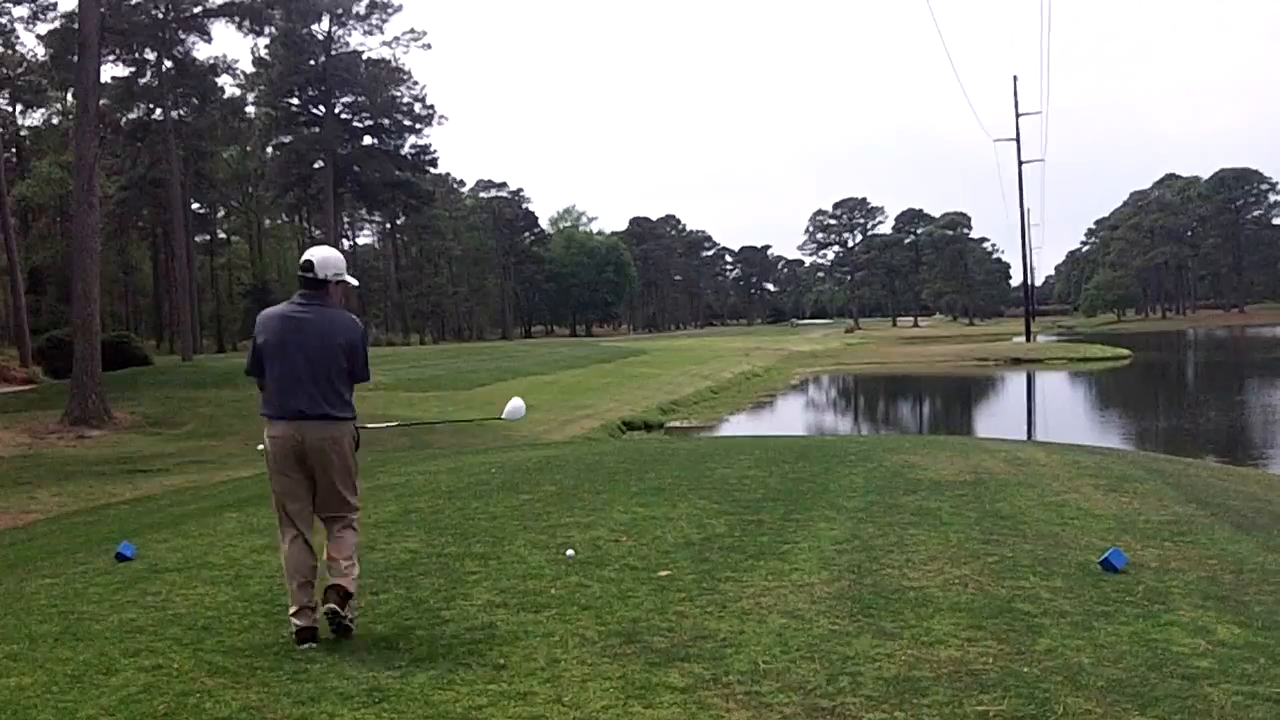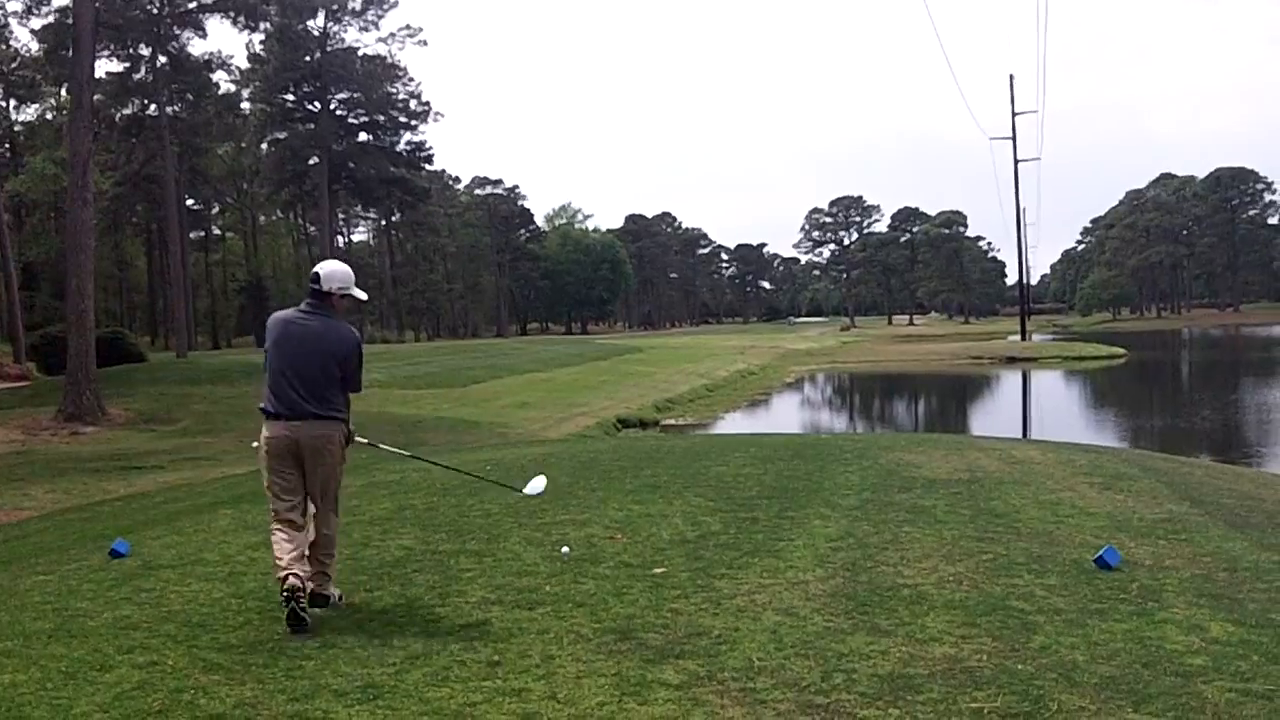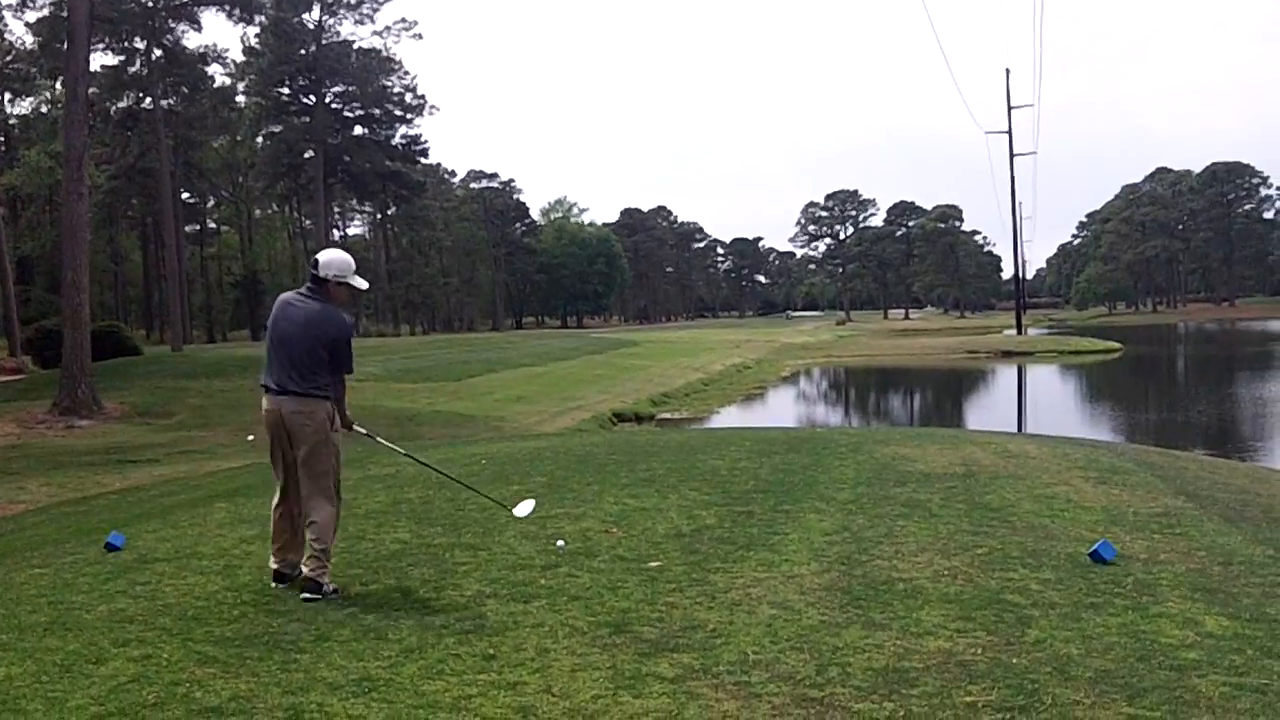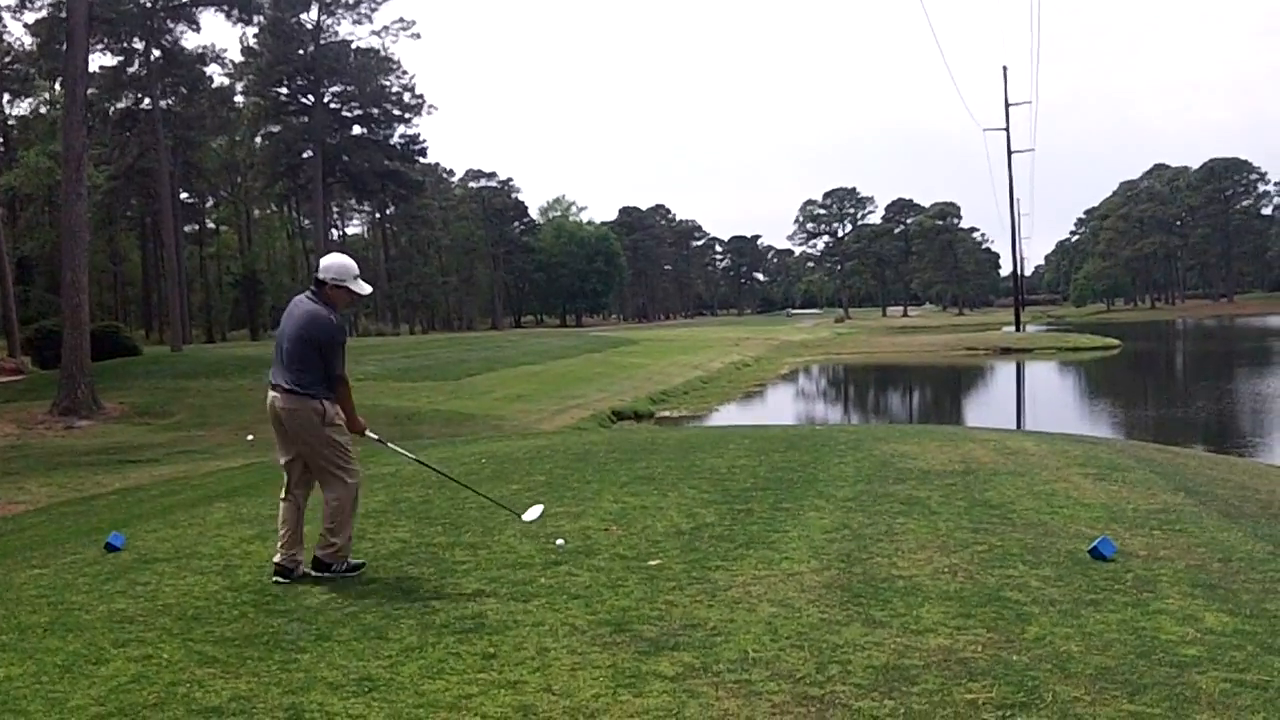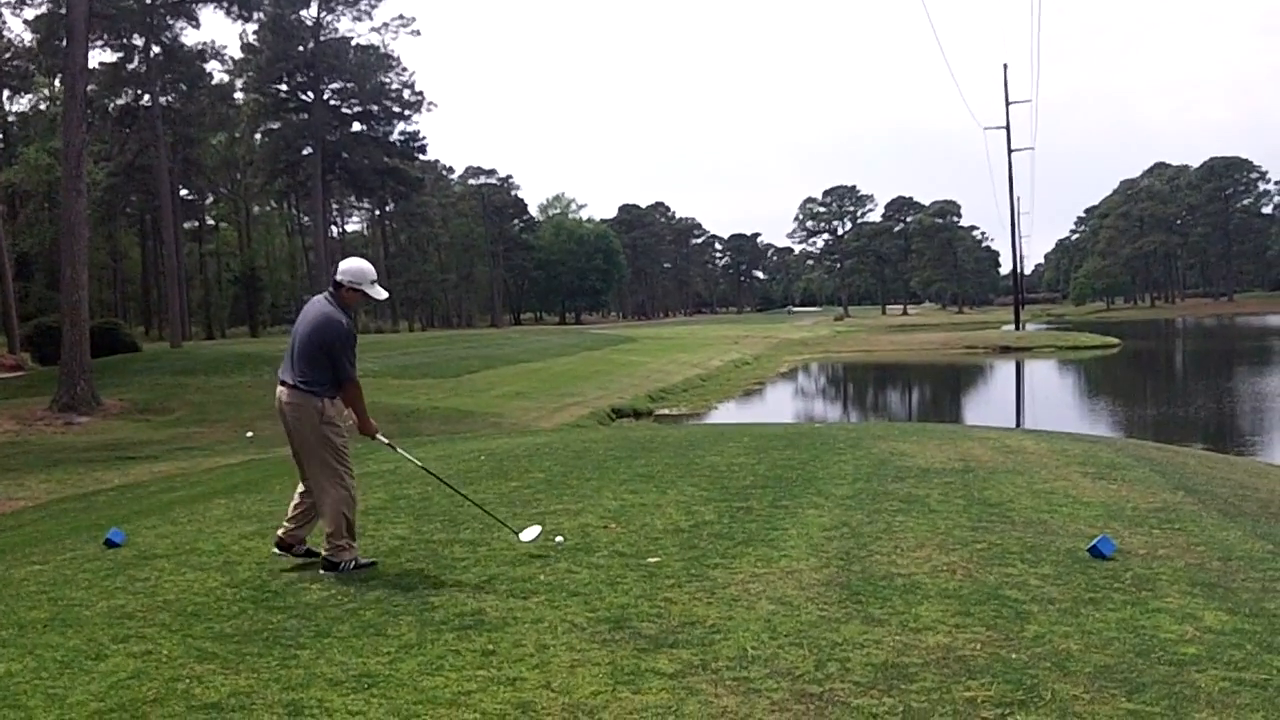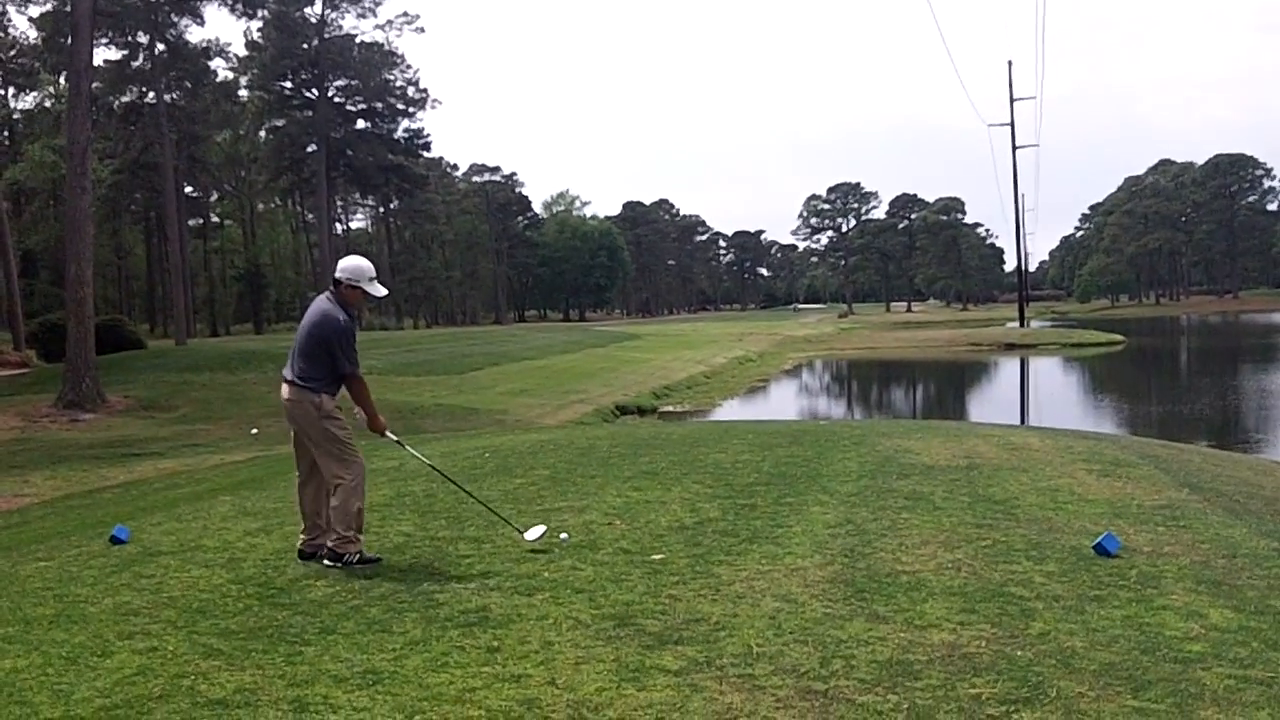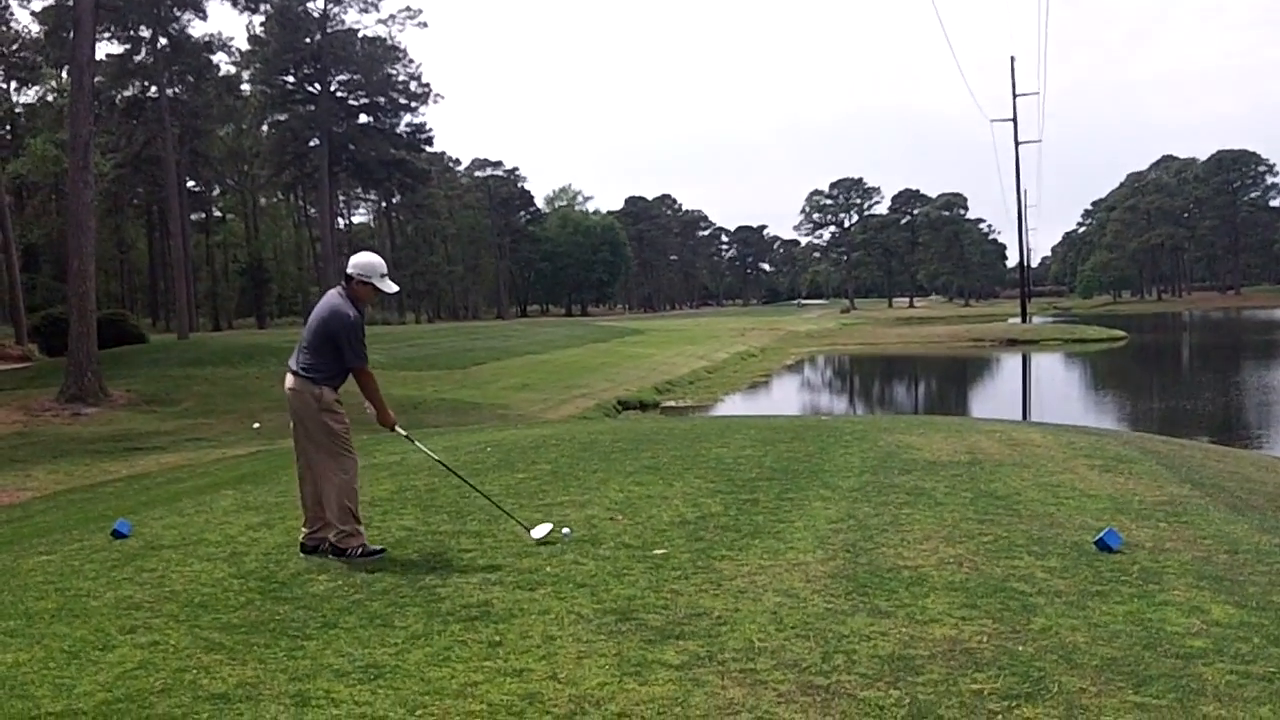
dt=0.3s
person 1, frame 1
left shoulder: (267, 321)
right shoulder: (349, 326)
left elbow: (261, 380)
right elbow: (354, 381)
left hip: (282, 433)
right hip: (332, 431)
left knee: (294, 530)
right knee: (341, 519)
left ankle: (303, 621)
right ankle: (338, 594)
person 1, frame 2
left shoulder: (276, 323)
right shoulder: (346, 337)
right elbow: (346, 393)
right wrist: (342, 429)
left hip: (278, 430)
right hip: (324, 431)
left knee: (285, 517)
right knee: (325, 511)
left ankle: (294, 583)
right ankle: (321, 589)
person 1, frame 3
left shoulder: (281, 304)
right shoulder: (337, 322)
right elbow: (338, 375)
right wrist: (342, 415)
left hip: (275, 404)
right hip: (312, 410)
left knee: (287, 489)
right knee: (321, 495)
left ankle: (283, 567)
right ankle: (315, 576)
person 1, frame 4
left shoulder: (298, 304)
right shoulder: (328, 323)
right elbow: (337, 379)
left wrist: (335, 407)
right wrist: (352, 419)
left hip: (280, 400)
right hip: (307, 407)
left knee: (296, 485)
right knee: (343, 479)
left ankle: (287, 561)
right ankle: (330, 556)
person 1, frame 5
left shoulder: (316, 303)
right shoulder: (339, 325)
right elbow: (348, 381)
left wrist: (343, 404)
right wrist: (364, 420)
left hip: (290, 395)
right hip: (311, 404)
left knee: (315, 476)
right knee: (336, 480)
left ankle: (291, 536)
right ankle: (339, 555)
person 1, frame 6
left shoulder: (324, 303)
right shoulder: (337, 322)
right elbow: (352, 376)
left wrist: (363, 407)
right wrist: (373, 416)
left hip: (297, 395)
right hip: (312, 401)
left knee: (313, 474)
right knee: (349, 470)
left ankle: (313, 543)
right ankle: (344, 547)
person 1, frame 7
left shoulder: (336, 298)
right shoulder: (347, 317)
left elbow: (355, 366)
right elbow: (361, 371)
left wrist: (372, 402)
right wrist: (382, 411)
left hip: (301, 386)
right hip: (315, 392)
left knee: (314, 467)
right knee: (341, 466)
left ankle: (315, 537)
right ankle: (346, 542)
